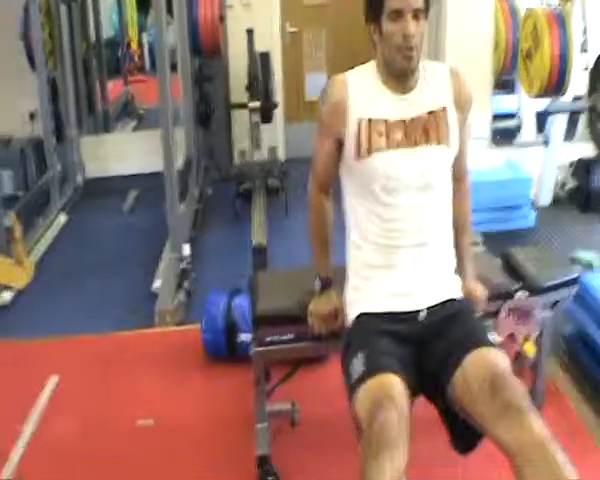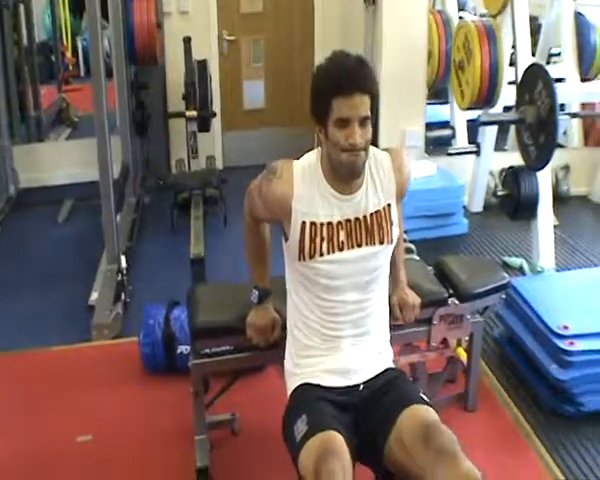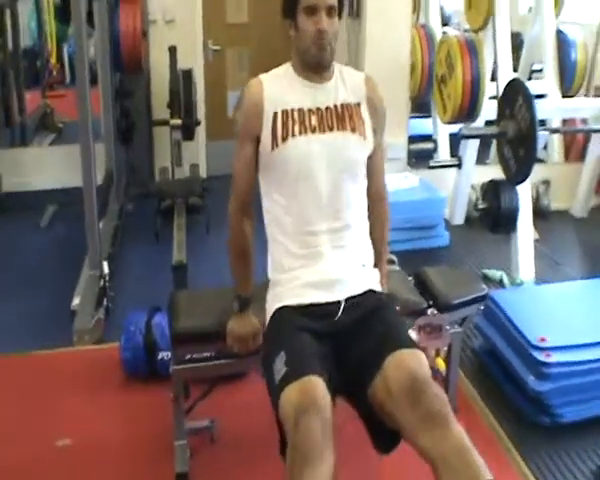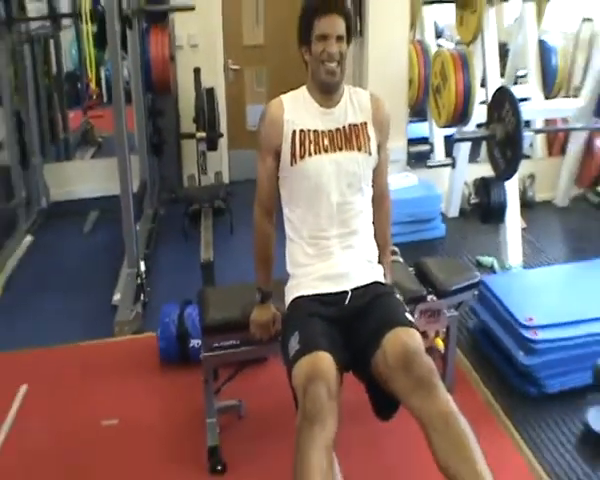
dt=0.7s
person 1, frame 1
left shoulder: (453, 88)
right shoulder: (344, 96)
right elbow: (320, 189)
left wrist: (467, 271)
right wrist: (324, 284)
left hip: (443, 297)
right hip: (375, 306)
left knee: (512, 404)
right knee: (387, 421)
person 1, frame 2
left shoulder: (395, 170)
right shoulder: (286, 185)
right elbow: (252, 213)
right wrist: (261, 298)
left hip: (378, 371)
right hip: (315, 380)
person 1, frame 3
left shoulder: (366, 93)
right elbow: (240, 210)
left wrist: (381, 277)
right wrist: (242, 305)
left hip: (362, 293)
right hip: (294, 300)
left knee: (429, 407)
right knee: (310, 427)
person 1, frame 4
left shoulder: (373, 110)
right shoulder: (279, 116)
right elbow: (265, 212)
left wrist: (387, 272)
right wrist: (264, 298)
left hip: (368, 282)
right hip: (310, 289)
left knee: (420, 372)
right knee: (318, 395)
